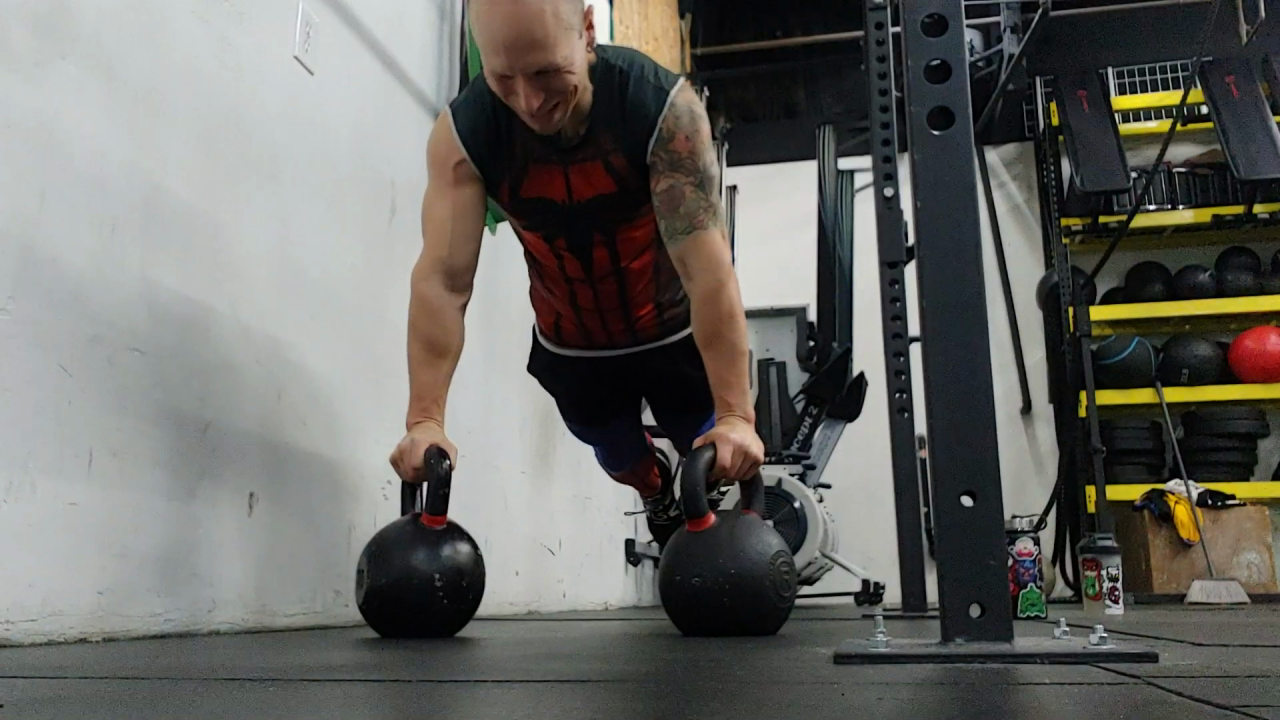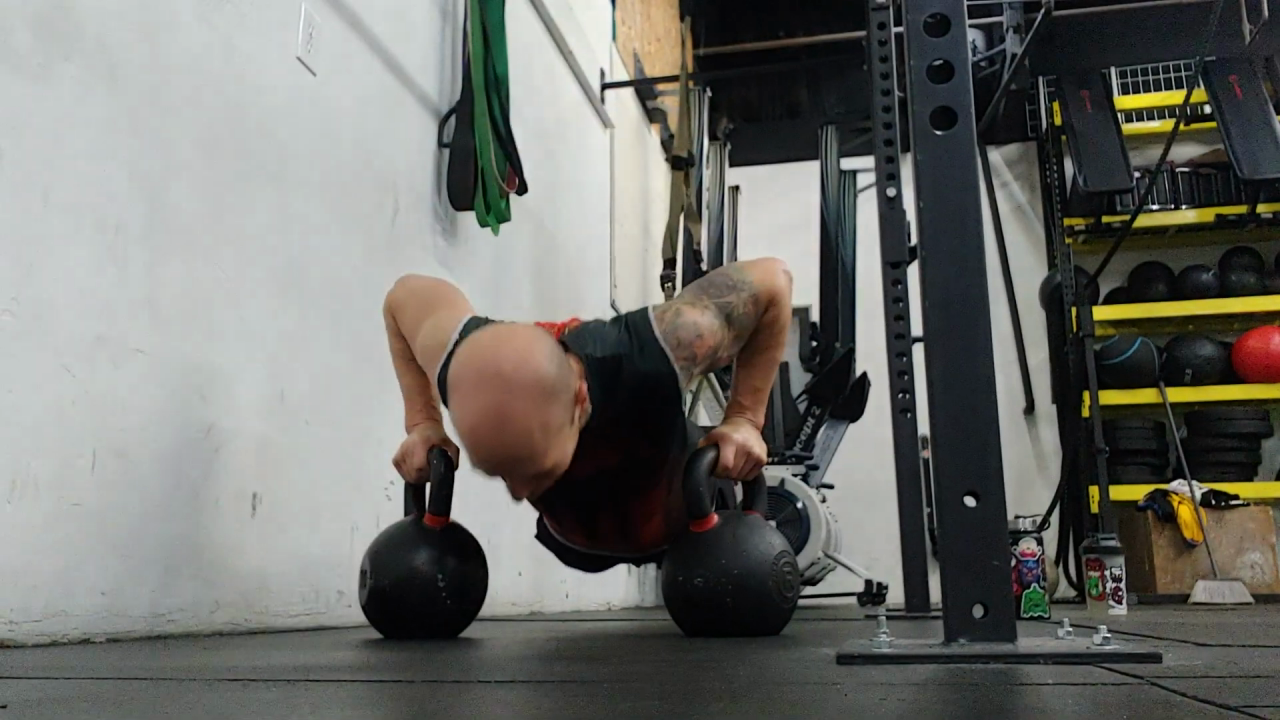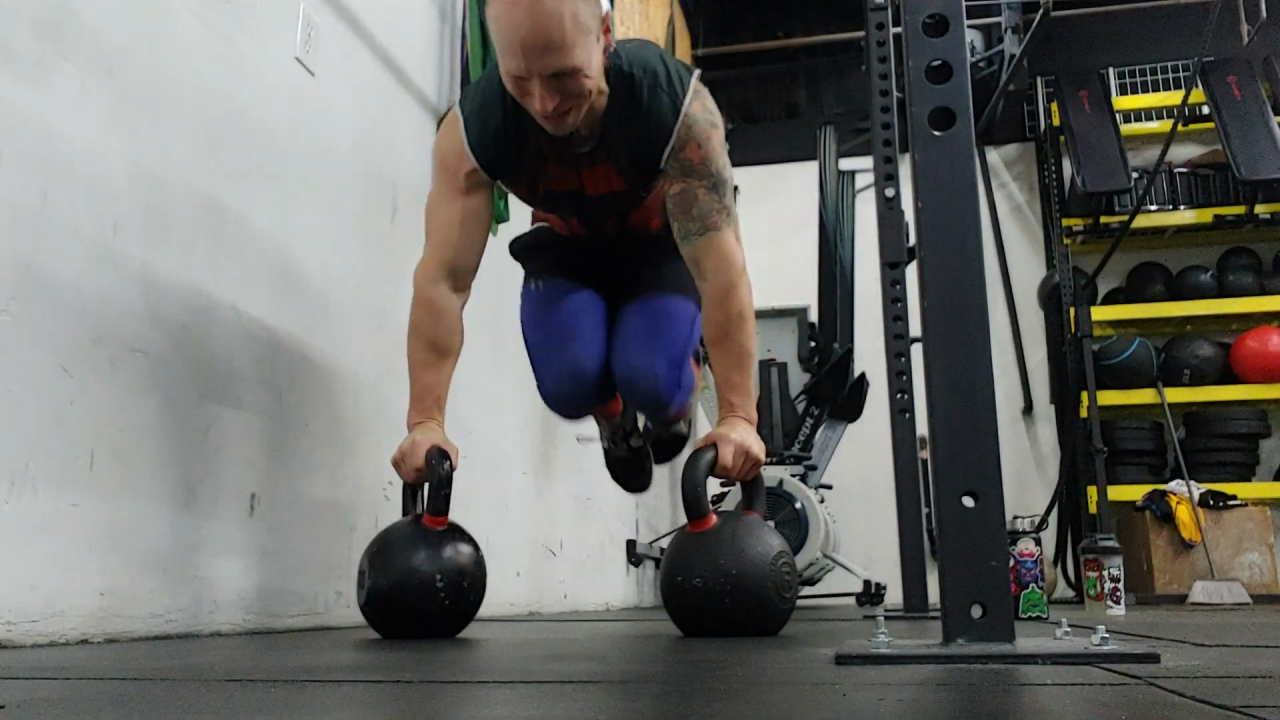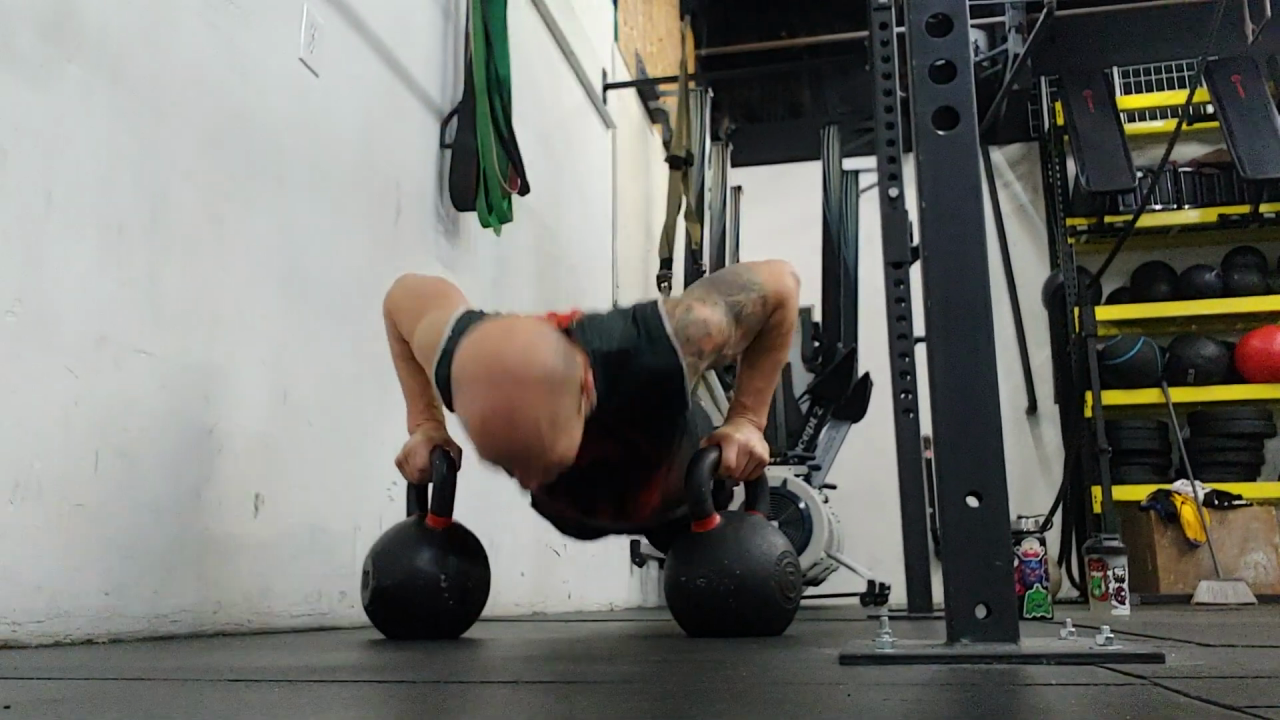
dt=1s
person 1, frame 1
left shoulder: (663, 106)
right shoulder: (463, 132)
left elbow: (707, 270)
right elbow: (442, 281)
left wrist: (737, 415)
right wrist: (425, 420)
left hip: (674, 335)
right hip: (571, 350)
left knee: (712, 459)
right knee: (621, 461)
right ankle: (659, 497)
person 1, frame 2
left shoulder: (658, 356)
right shoulder: (456, 365)
left elbow: (771, 280)
right elbow: (402, 295)
left wrist: (745, 418)
right wrist: (422, 423)
person 1, frame 3
left shoulder: (675, 101)
right shoulder: (473, 126)
left elbow: (720, 268)
right elbow: (445, 278)
left wrist: (738, 418)
right wrist: (425, 423)
left hip: (661, 244)
right hip: (565, 245)
left knee: (652, 379)
right knee: (565, 381)
left ankle: (670, 410)
right ankle: (610, 410)
person 1, frame 4
left shoulder: (663, 352)
right shoulder: (456, 362)
left elbow: (780, 283)
right elbow: (401, 295)
left wrist: (747, 420)
right wrist: (425, 423)
